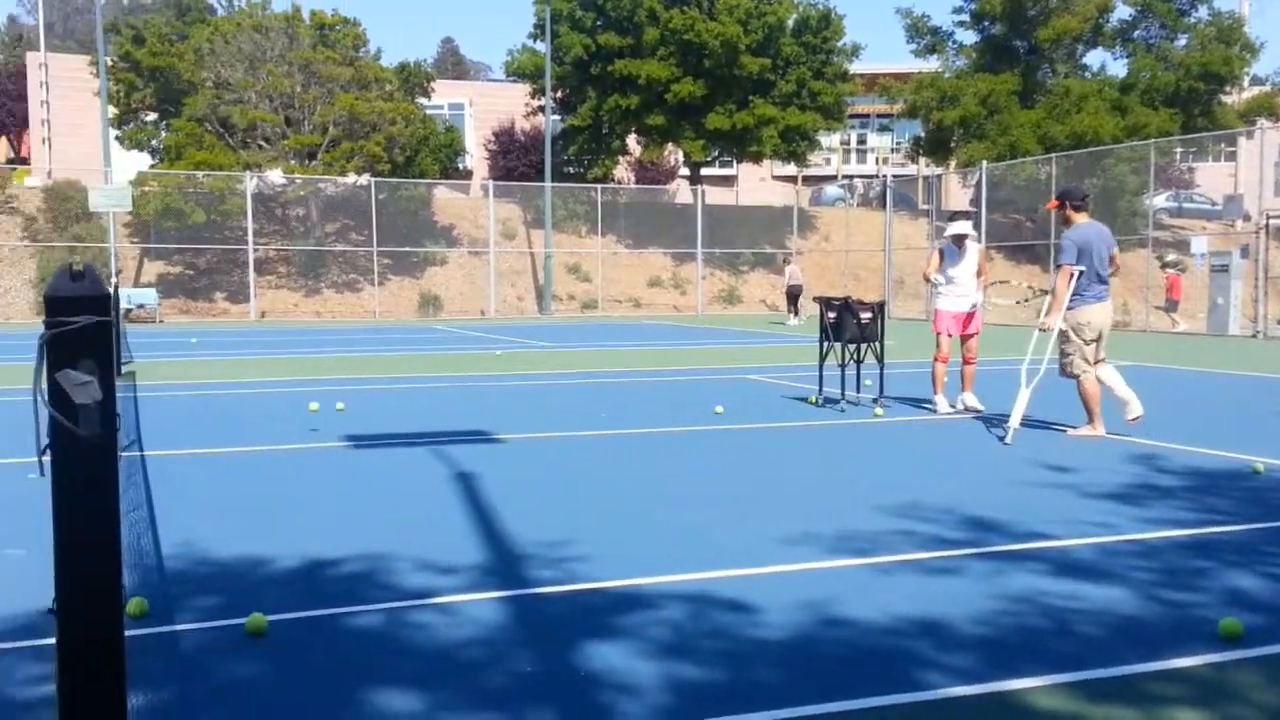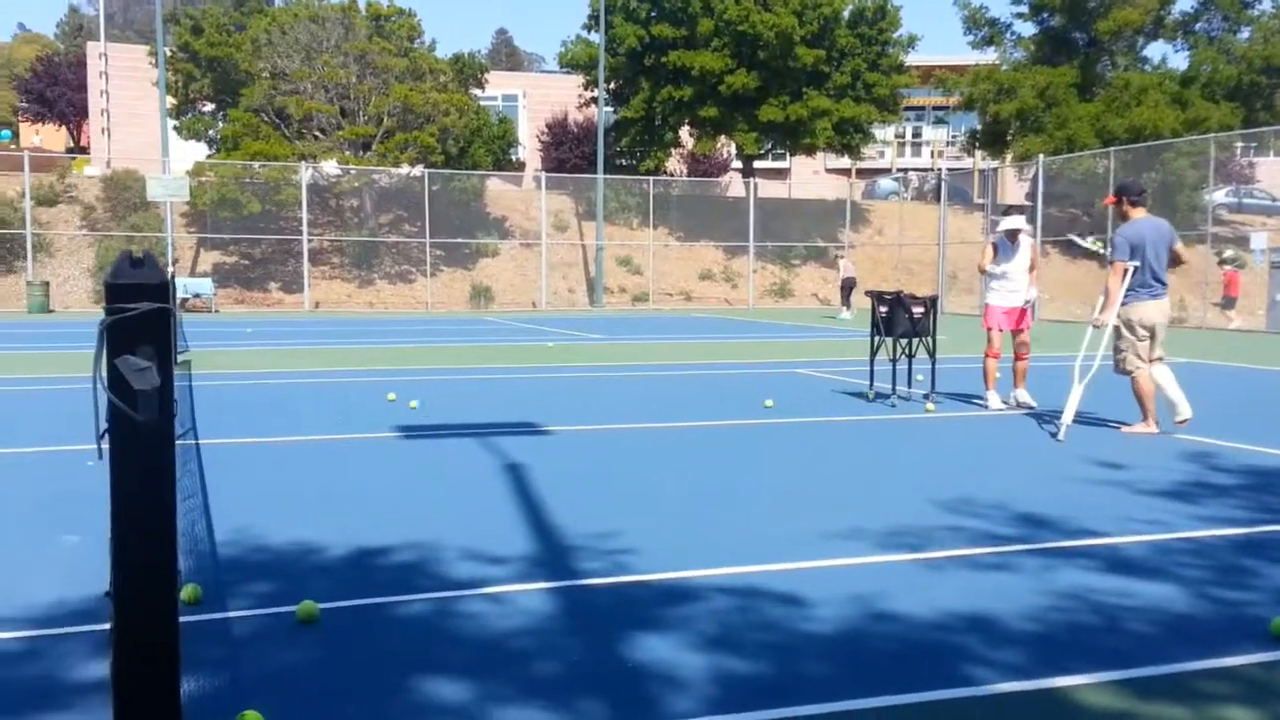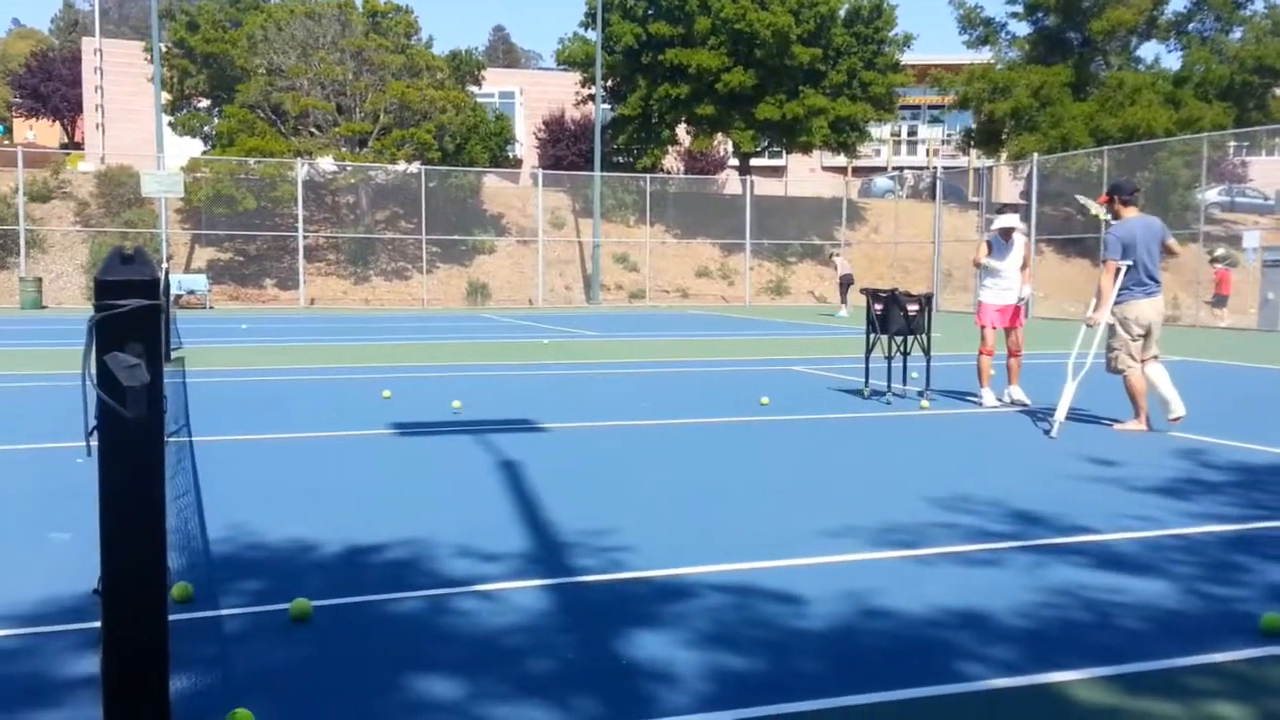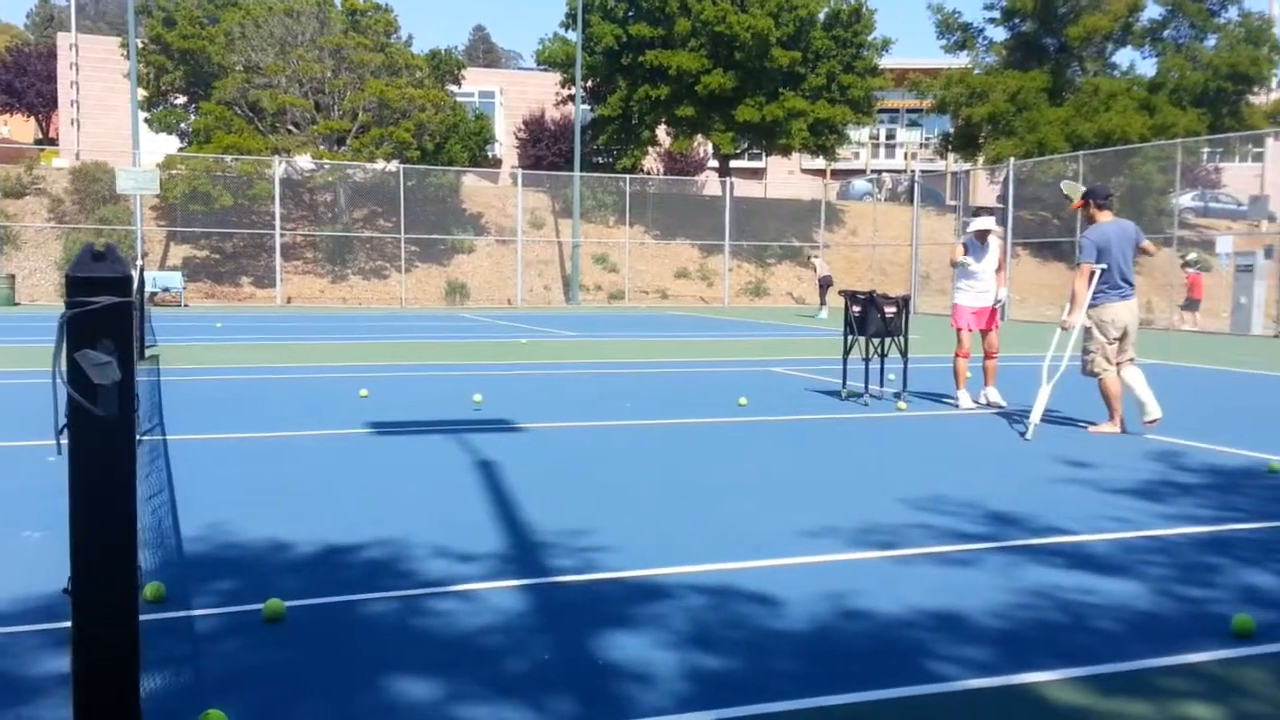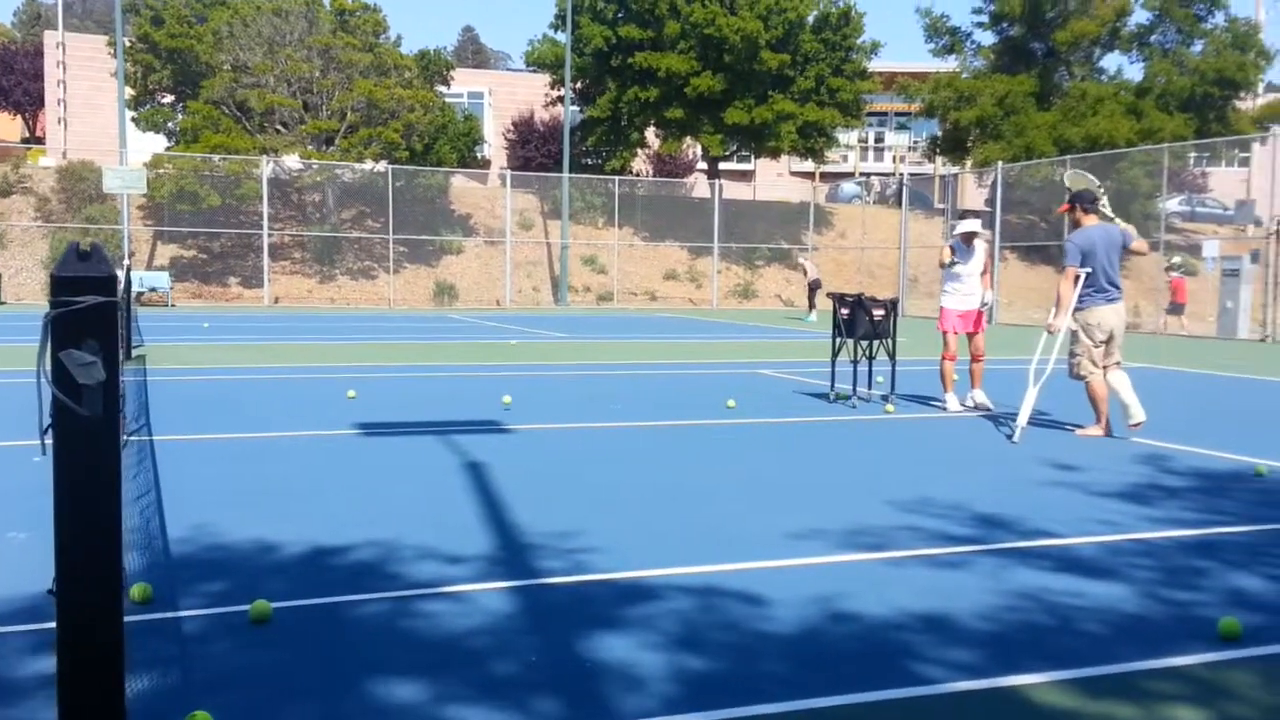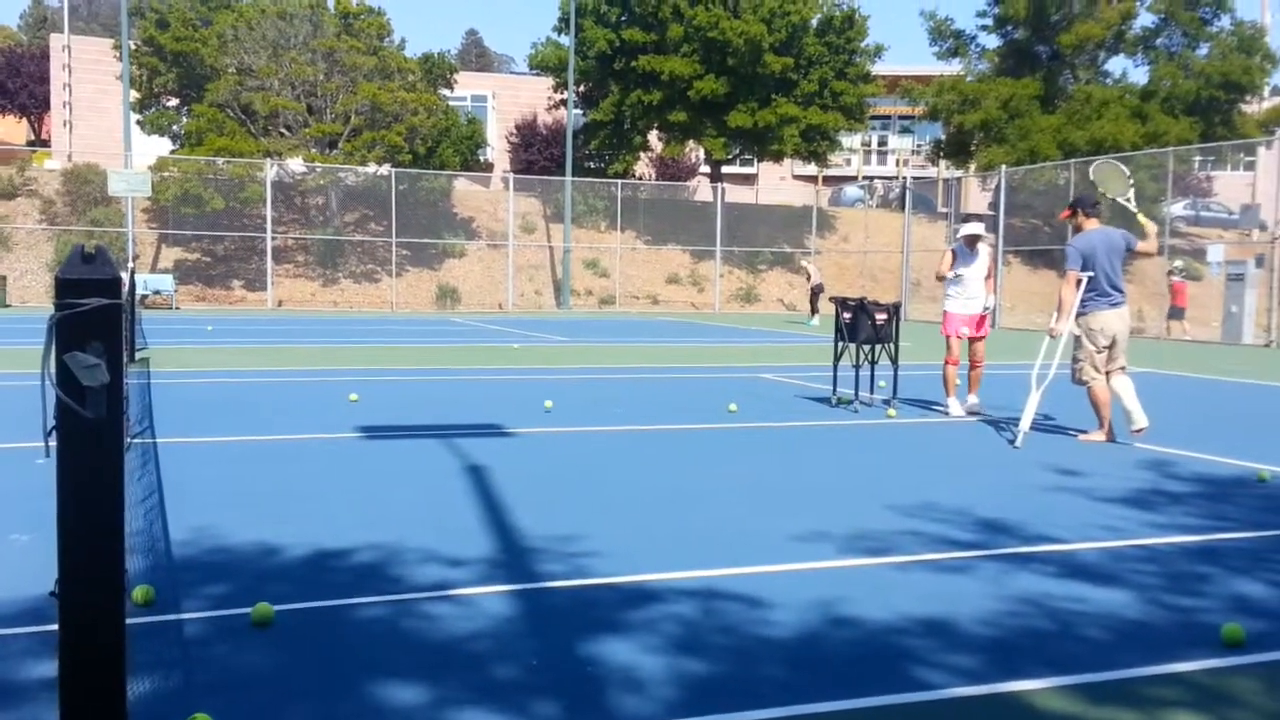
dt=0.2s
person 1, frame 1
left shoulder: (1070, 237)
right shoulder: (1103, 230)
left elbow: (1062, 279)
right elbow: (1115, 263)
left wrist: (1052, 315)
left hip: (1080, 311)
right hip: (1104, 306)
left knee: (1083, 370)
right knee: (1098, 362)
left ankle: (1095, 425)
right ankle: (1127, 397)
person 1, frame 2
left shoulder: (1123, 234)
right shoulder: (1164, 226)
left elbow: (1116, 276)
right elbow: (1182, 258)
left wrist: (1106, 311)
left hip: (1134, 308)
right hip: (1161, 304)
left knee: (1137, 366)
right knee: (1154, 360)
left ankle: (1149, 422)
right ankle: (1179, 403)
person 1, frame 3
left shoulder: (1115, 233)
right shoulder: (1156, 223)
left elbow: (1108, 274)
right elbow: (1176, 250)
left wrist: (1099, 311)
left hip: (1129, 306)
right hip: (1155, 302)
left knee: (1129, 365)
right knee: (1149, 359)
left ankle: (1141, 419)
right ankle: (1173, 401)
person 1, frame 4
left shoulder: (1090, 237)
right shoulder: (1129, 227)
left elbow: (1082, 277)
right elbow: (1151, 250)
left wrist: (1074, 313)
left hip: (1104, 309)
right hip: (1129, 305)
left knee: (1104, 368)
right knee: (1126, 362)
left ankle: (1115, 422)
right ankle: (1148, 403)
person 1, frame 5
left shoulder: (1074, 240)
right shoulder: (1117, 231)
left elbow: (1067, 281)
right elbow: (1144, 248)
left wrist: (1059, 316)
right wrist: (1130, 231)
left hip: (1090, 312)
right hip: (1116, 308)
left knee: (1091, 371)
right knee: (1112, 365)
left ankle: (1102, 424)
right ankle: (1133, 406)
person 1, frame 6
left shoulder: (1075, 244)
right shoulder: (1118, 235)
left elbow: (1069, 285)
right elbow: (1151, 249)
left wrist: (1062, 320)
right wrist: (1151, 231)
left hip: (1093, 317)
right hip: (1120, 313)
left knee: (1093, 376)
right knee: (1116, 370)
left ankle: (1105, 431)
right ankle: (1136, 414)
person 2, frame 1
left shoulder: (977, 249)
right shoulder: (941, 251)
left elbow: (982, 274)
right elbow: (928, 272)
left wrist: (979, 293)
right wrist: (932, 277)
left hip: (969, 308)
right hip: (946, 307)
left knee: (970, 355)
right knee: (942, 353)
left ankle: (966, 396)
right ankle: (939, 398)
person 2, frame 2
left shoulder: (1029, 243)
right shoulder: (994, 245)
left elbow: (1033, 269)
right elbow: (982, 264)
left wrist: (1032, 288)
right wrist: (987, 268)
left hip: (1021, 303)
right hip: (997, 302)
left knee: (1023, 349)
right knee: (994, 349)
left ankle: (1019, 392)
right ankle: (991, 394)
person 2, frame 3
left shoulder: (1022, 242)
right shoulder: (988, 243)
right elbow: (977, 260)
left wrist: (1026, 287)
right wrist: (982, 263)
left hip: (1014, 301)
right hip: (990, 300)
left knee: (1016, 347)
right knee: (987, 346)
left ankle: (1013, 390)
right ankle: (985, 392)
person 2, frame 4
left shoulder: (997, 245)
right shoulder: (964, 245)
right elbow: (954, 260)
left wrist: (1001, 289)
right wrist: (959, 261)
left hip: (989, 303)
right hip: (965, 303)
left knee: (992, 349)
right knee: (964, 349)
left ankle: (989, 391)
right ankle: (961, 394)
person 2, frame 5
left shoulder: (983, 248)
right shoulder: (951, 248)
right elbow: (942, 262)
left wrist: (987, 291)
right wrist: (948, 262)
left hip: (975, 306)
right hip: (951, 306)
left knee: (978, 352)
right knee: (950, 352)
left ankle: (976, 393)
right ankle: (949, 396)
person 2, frame 6
left shoulder: (987, 252)
right shoulder: (953, 252)
right elbow: (939, 273)
left wrist: (990, 296)
right wrist: (948, 275)
left hip: (978, 311)
right hip: (955, 310)
left knee: (978, 358)
right knee: (953, 356)
left ankle: (972, 398)
right ankle: (951, 401)
